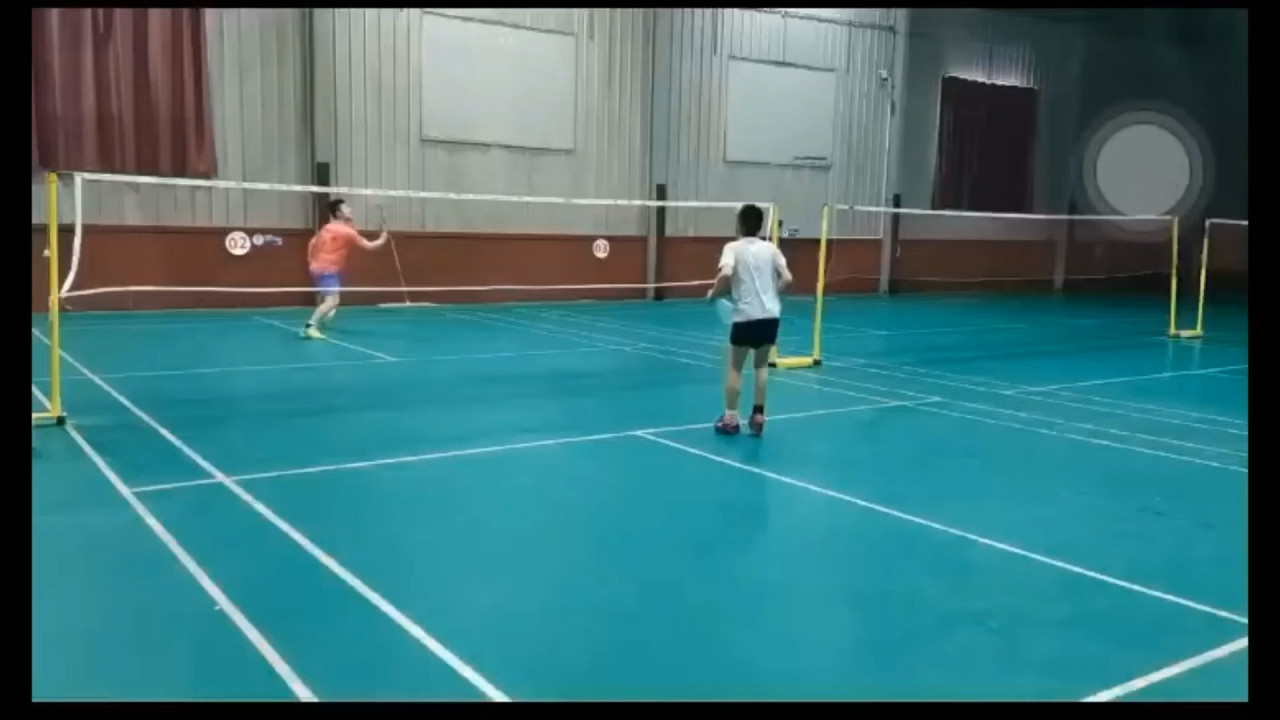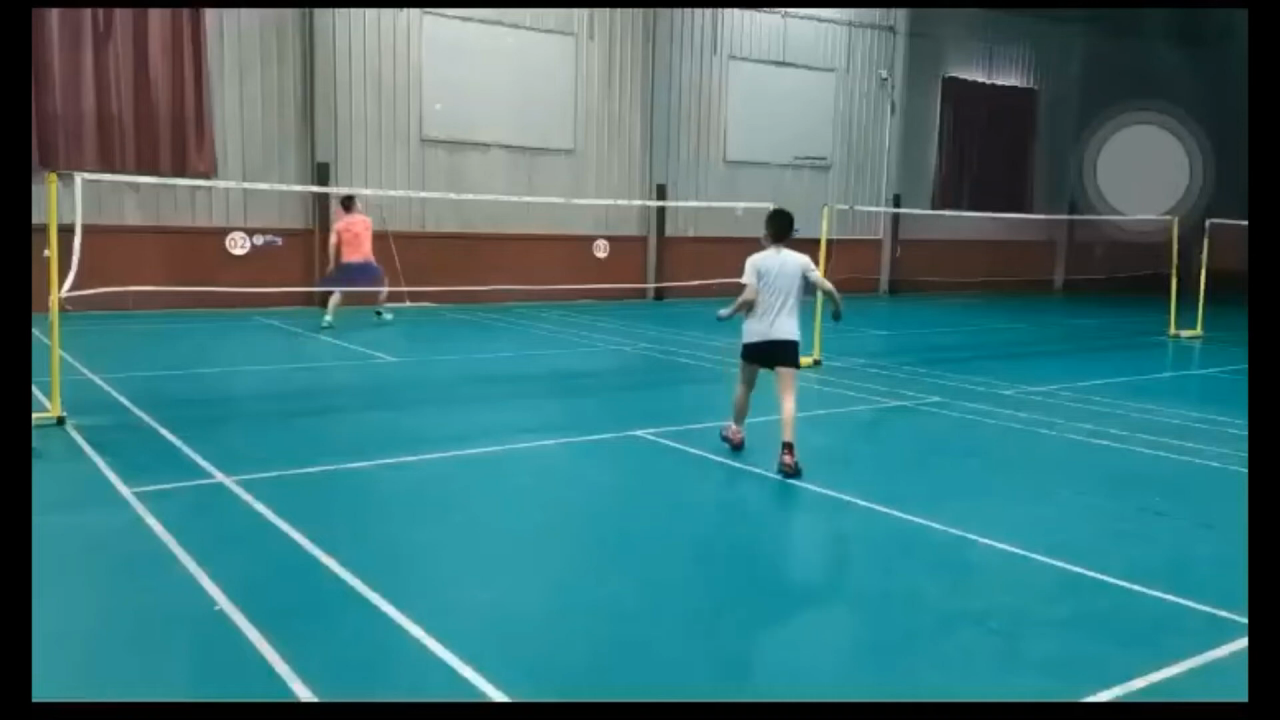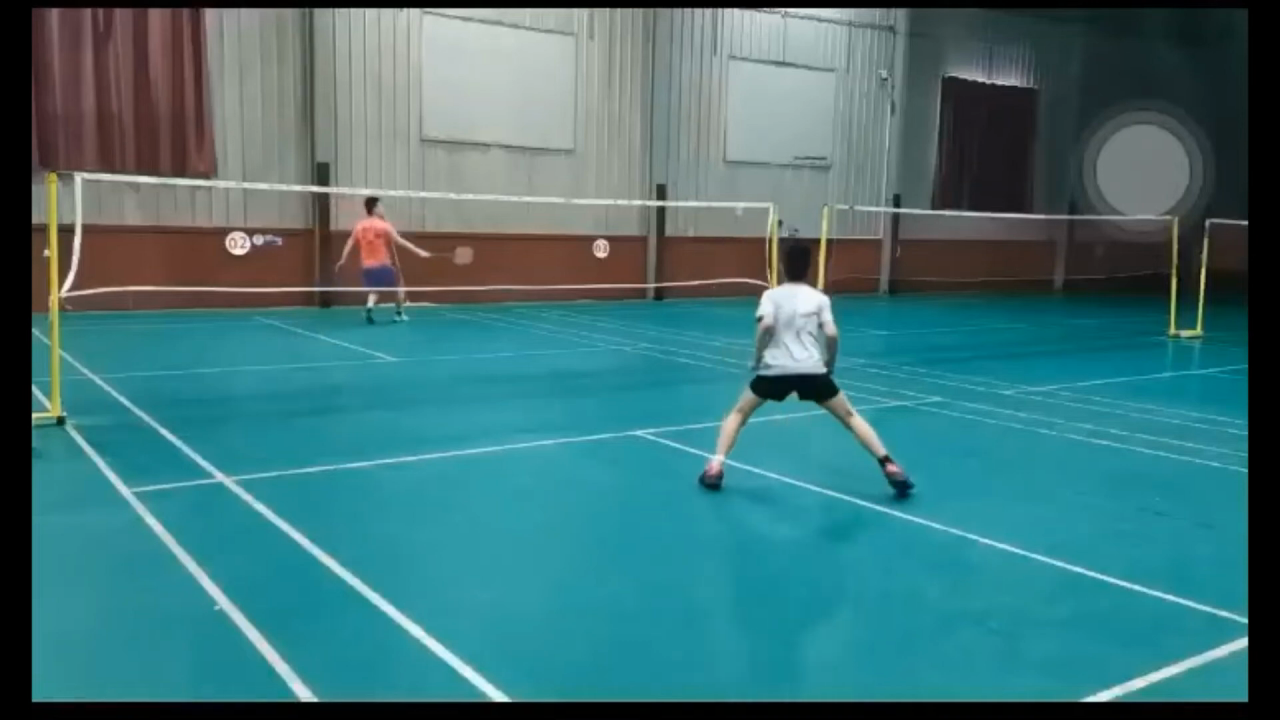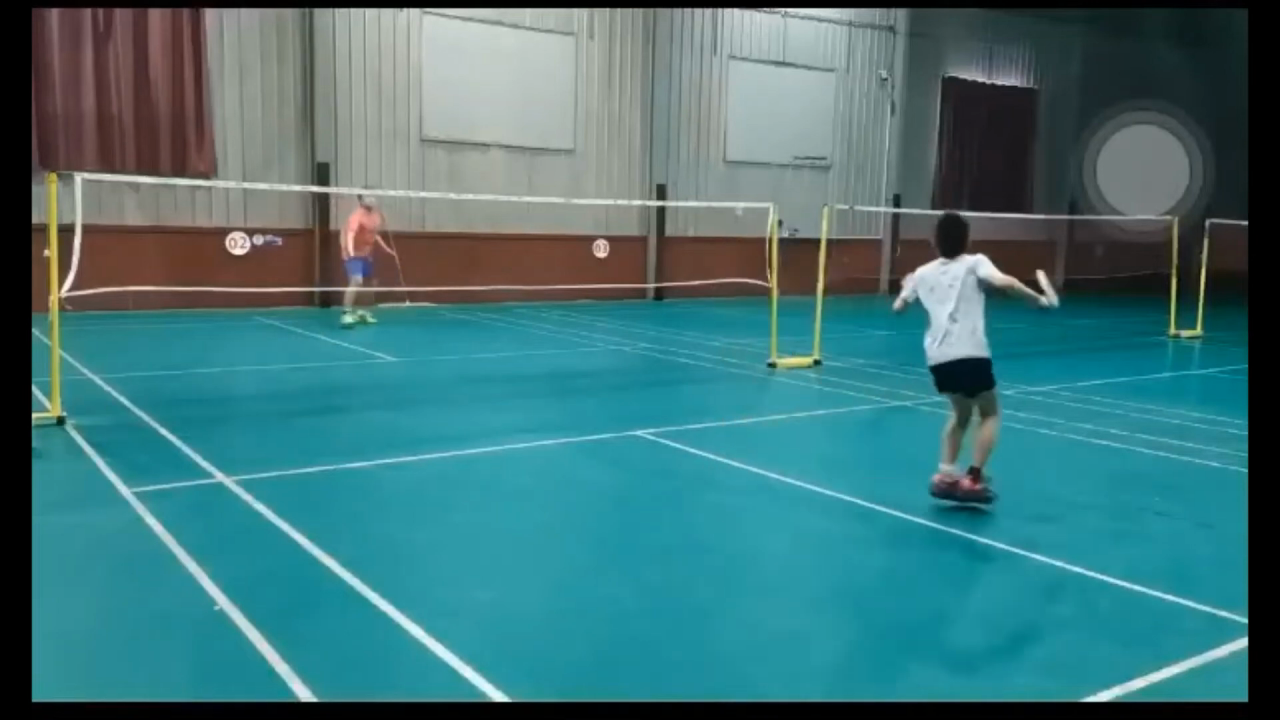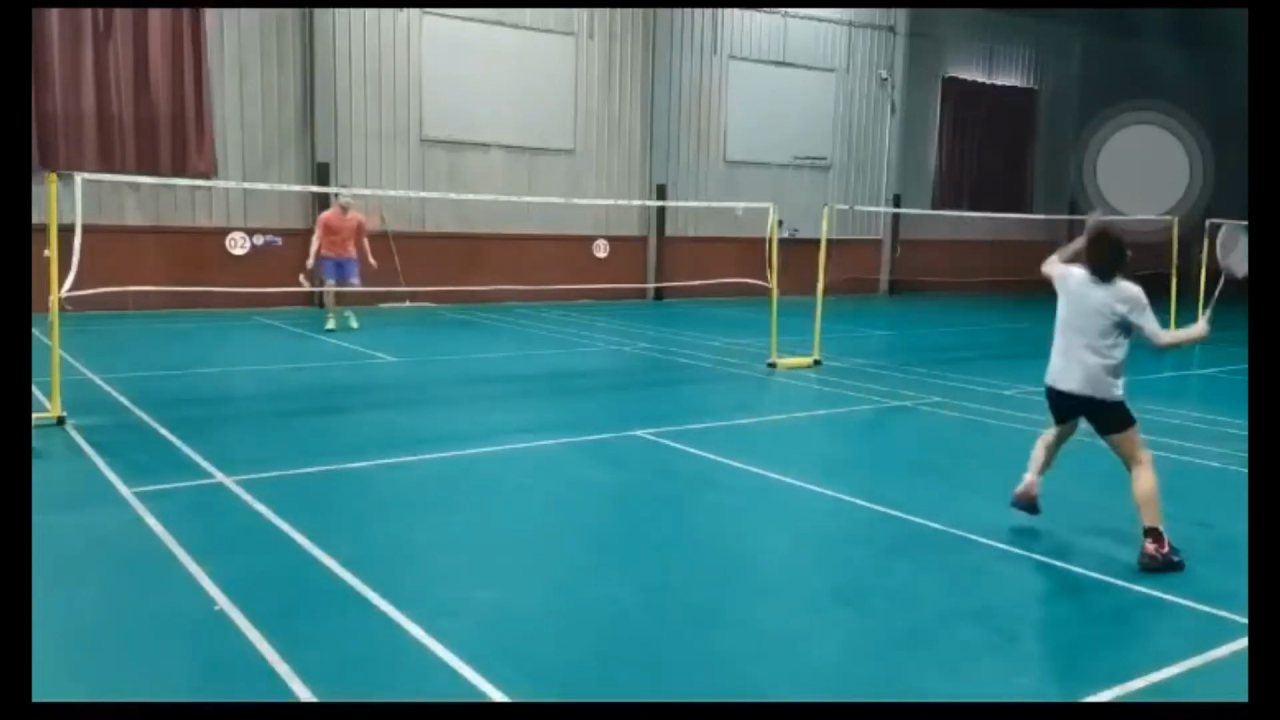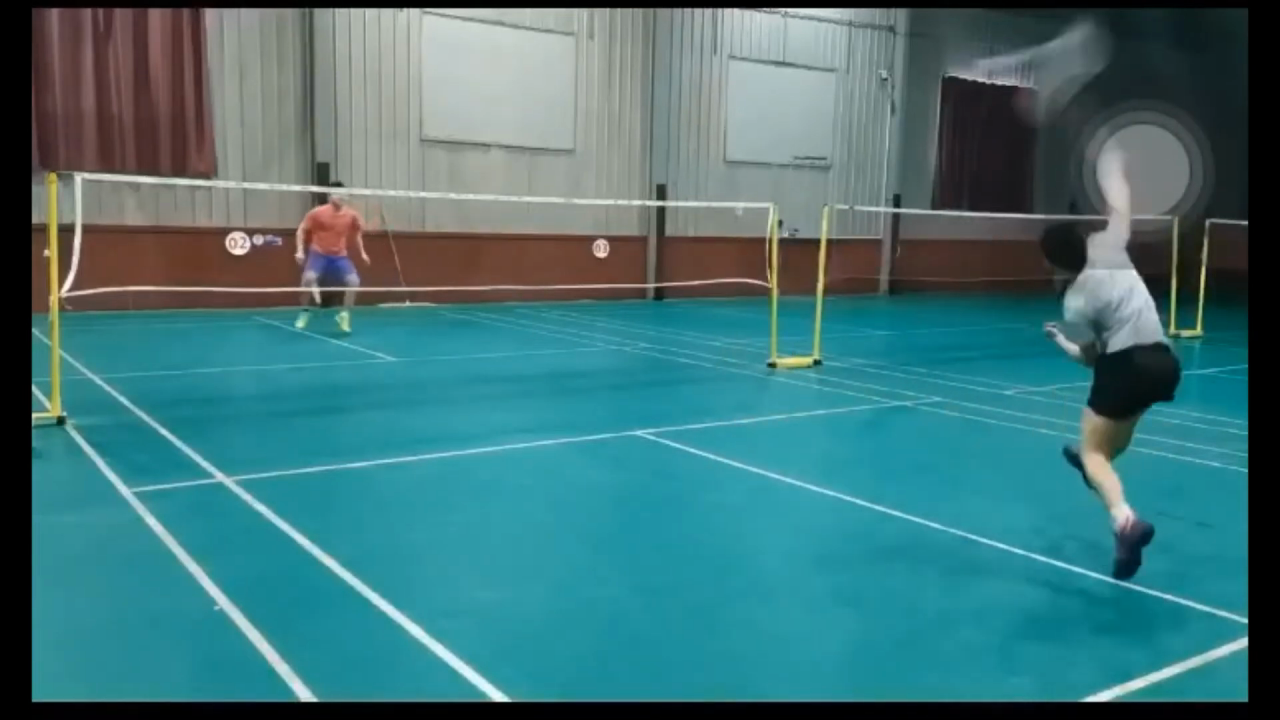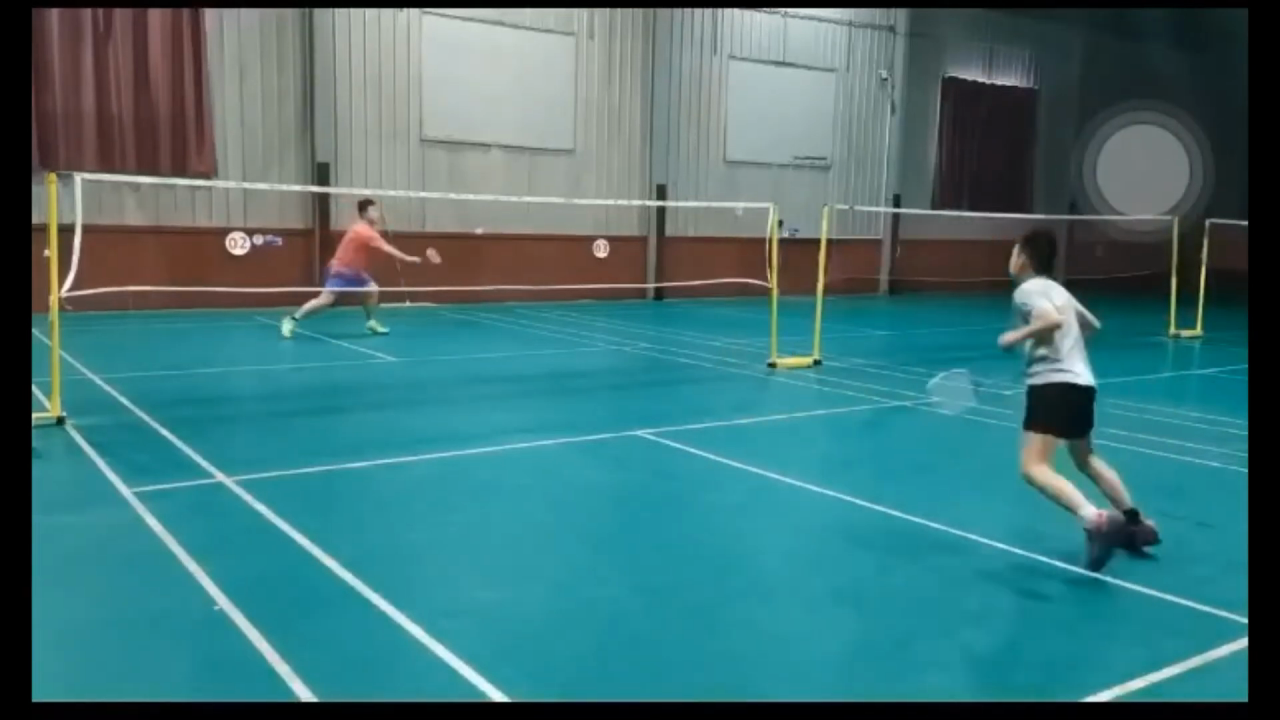
dt=0.4s
person 1, frame 1
left shoulder: (733, 248)
right shoulder: (771, 248)
left elbow: (726, 274)
right elbow: (787, 279)
left wrist: (713, 294)
left hip: (746, 315)
right hip: (770, 315)
left knee: (735, 367)
right knee: (761, 365)
left ankle: (730, 419)
right ankle: (758, 416)
person 1, frame 2
left shoulder: (755, 260)
right shoulder: (801, 260)
left elbow: (749, 297)
right elbow: (826, 288)
left wrist: (728, 312)
right wrist: (838, 306)
left hip: (756, 335)
right hip: (786, 337)
left knee: (745, 385)
right knee: (787, 397)
left ankle: (736, 433)
right ankle: (787, 454)
person 1, frame 3
left shoulder: (771, 295)
right shoulder: (819, 299)
left elbow: (766, 326)
right elbow: (832, 335)
left wrist: (757, 358)
right wrist: (830, 363)
left hip: (775, 369)
right hip: (811, 370)
left knee: (738, 414)
right knee: (851, 418)
left ankle: (716, 467)
right ankle: (890, 468)
person 1, frame 4
left shoulder: (923, 272)
right shoulder: (974, 263)
left elbow: (898, 307)
right elbow: (1003, 282)
left wrist: (907, 287)
right wrist: (1037, 298)
left hip: (938, 357)
right hip: (970, 355)
left knee: (962, 415)
right knee: (990, 416)
left ankle: (946, 477)
right ankle: (972, 479)
person 1, frame 5
left shoulder: (1071, 277)
right shoulder: (1131, 295)
left elbow: (1048, 265)
right elbow: (1159, 340)
left wrist: (1082, 239)
right wrist: (1195, 332)
left hip: (1059, 385)
right hip: (1099, 391)
left knee: (1059, 432)
right knee: (1141, 463)
left ankle: (1029, 486)
right ankle: (1154, 545)
person 1, frame 6
left shoulder: (1077, 304)
right shoulder: (1107, 248)
left elbow: (1090, 359)
right elbow: (1120, 202)
left wrist: (1062, 342)
right wrist: (1111, 162)
left hip: (1125, 364)
right hip: (1163, 364)
left knee: (1095, 453)
right knee: (1116, 434)
left ankle: (1126, 522)
person 1, frame 7
left shoulder: (1026, 291)
right shoulder: (1057, 290)
left elbow: (1053, 320)
right elbow: (1092, 324)
left wrist: (1016, 336)
left hip: (1053, 384)
right hip: (1082, 384)
left knee: (1033, 467)
right knee: (1084, 459)
left ankle: (1097, 521)
right ankle: (1135, 524)
